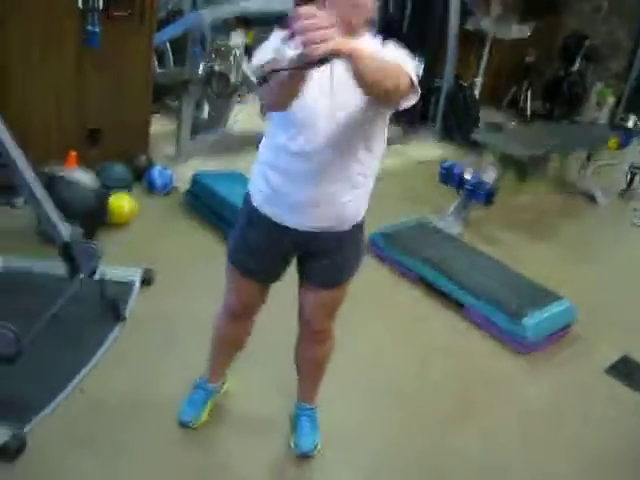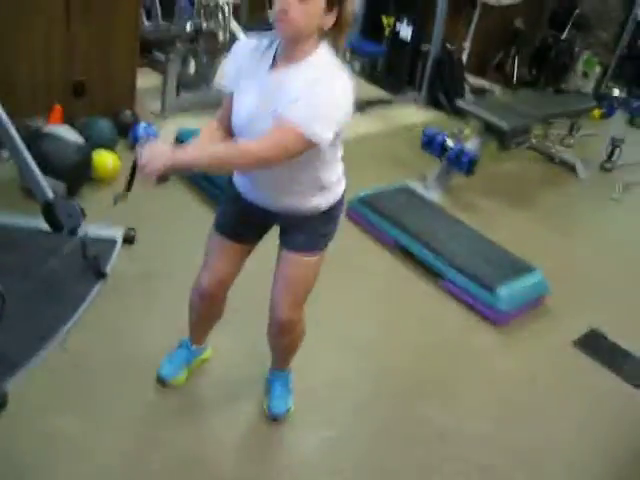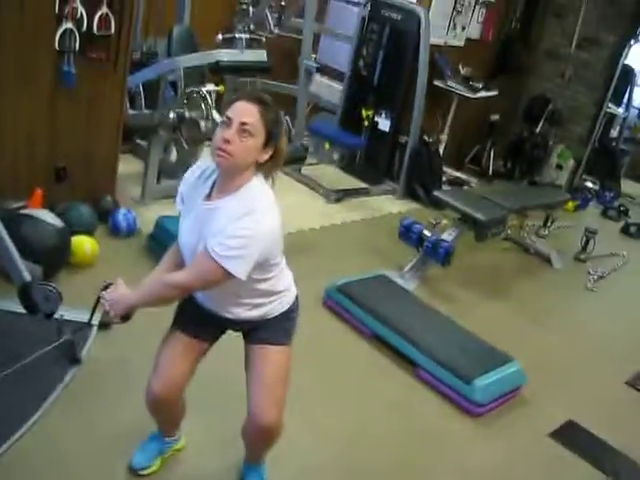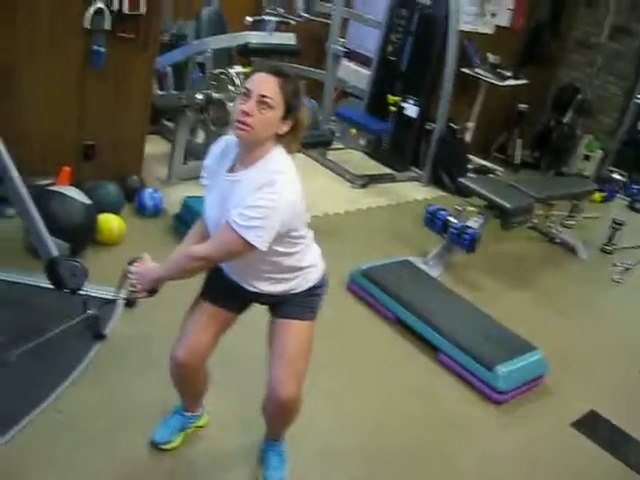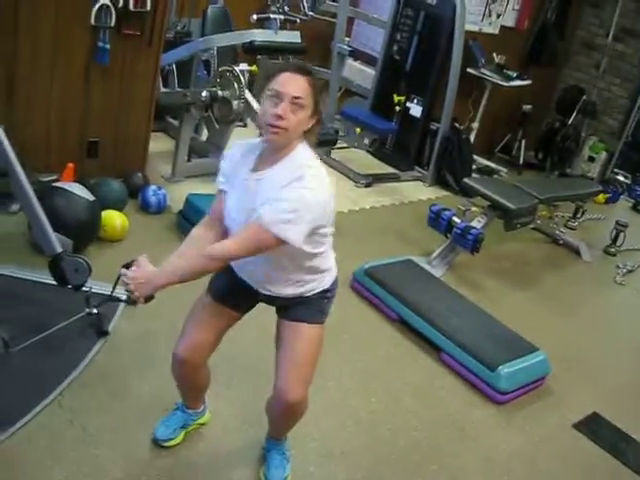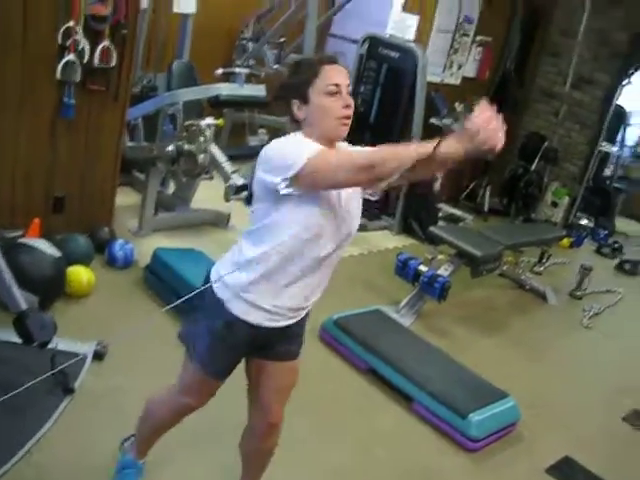
dt=0.5s
person 1, frame 1
left shoulder: (390, 58)
right shoulder: (289, 40)
left elbow: (388, 87)
right elbow: (279, 95)
left wrist: (347, 48)
right wrist: (303, 56)
left hip: (336, 226)
right hip: (269, 210)
left knee: (317, 326)
right knee: (238, 308)
left ankle: (306, 407)
right ankle: (211, 383)
person 1, frame 2
left shoulder: (329, 87)
right shoulder: (248, 50)
left elbow: (259, 154)
right elbow: (223, 125)
left wrist: (175, 157)
right wrist: (177, 153)
left hip: (310, 208)
right hip: (249, 192)
left knee: (286, 314)
right knee: (209, 286)
left ankle: (280, 373)
right ankle: (194, 346)
person 1, frame 3
left shoulder: (255, 218)
right shoulder: (199, 175)
left elbow: (185, 282)
right elbow: (181, 249)
left wrist: (130, 299)
right wrist: (134, 291)
left hip: (267, 311)
right hip: (208, 301)
left knee: (265, 421)
right knee: (160, 392)
right ankle: (169, 436)
person 1, frame 4
left shoulder: (276, 190)
right shoulder: (223, 149)
left elbow: (207, 253)
right elbow: (207, 222)
left wrist: (156, 273)
right wrist: (161, 267)
left hip: (293, 285)
right hip: (235, 271)
left knee: (284, 393)
right knee: (184, 358)
left ankle: (274, 442)
right ankle: (191, 411)
person 1, frame 5
left shoulder: (309, 187)
right shoulder: (240, 153)
left elbow: (232, 248)
right elbow: (213, 225)
left wrist: (156, 279)
right wrist: (157, 270)
left hip: (305, 289)
right hip: (245, 273)
left knee: (291, 397)
right knee: (187, 354)
left ankle: (275, 443)
right ankle: (193, 410)
person 1, frame 6
left shoulder: (350, 158)
right shoulder: (284, 155)
left elbow: (410, 164)
right elbow: (365, 168)
left wrist: (464, 141)
right wrist: (457, 142)
left hip: (287, 318)
right hip: (235, 303)
left knee: (268, 420)
right knee: (187, 398)
